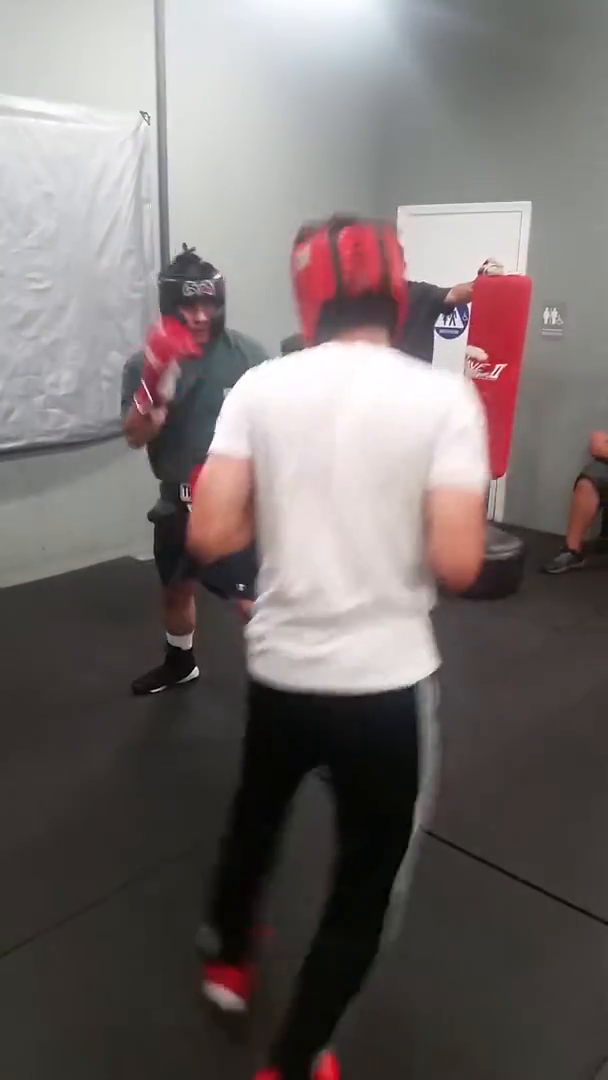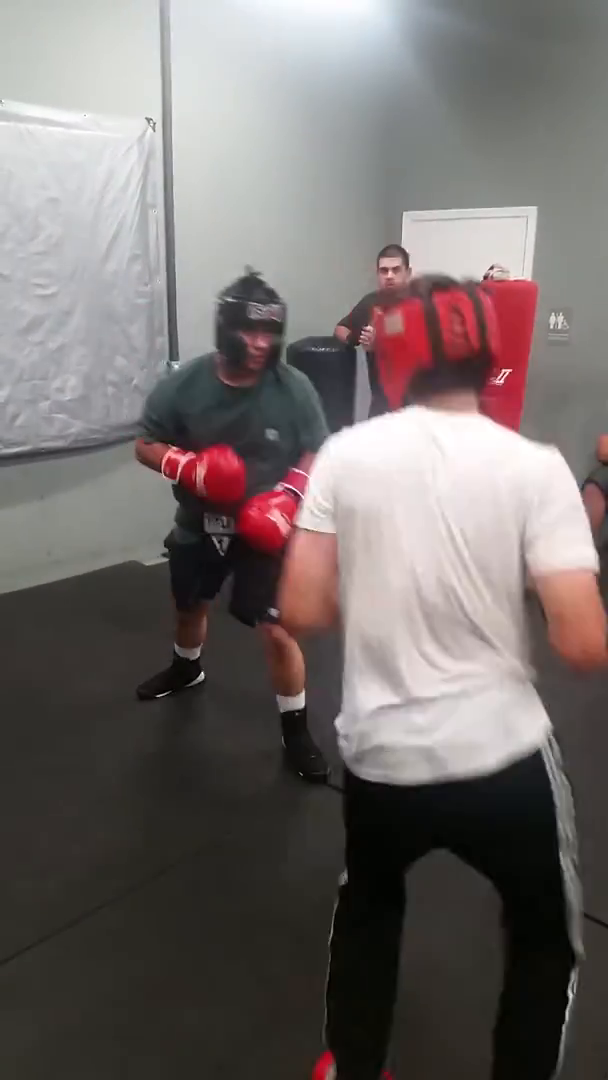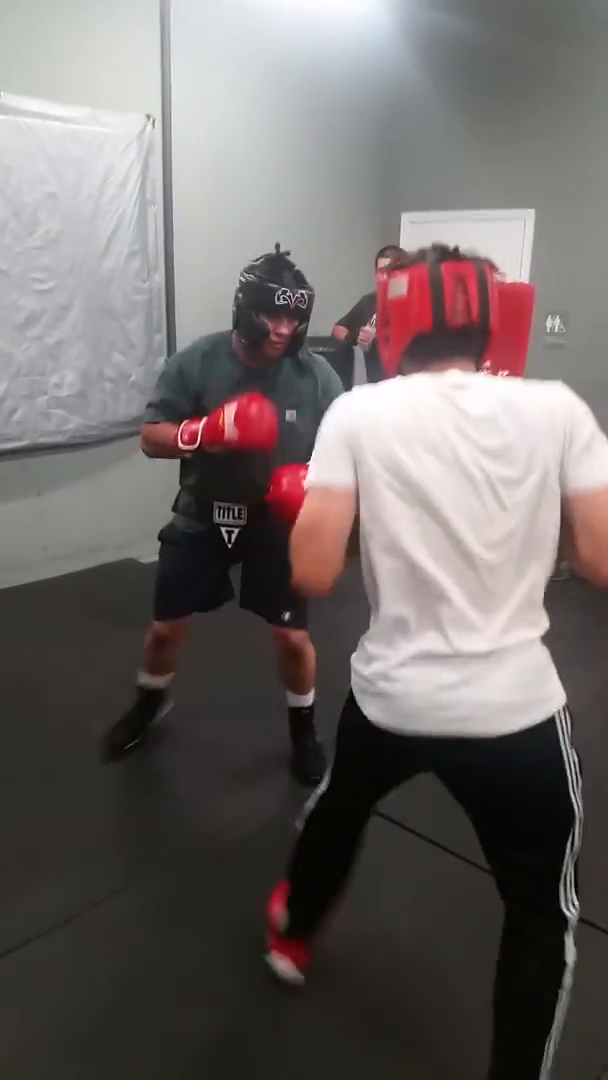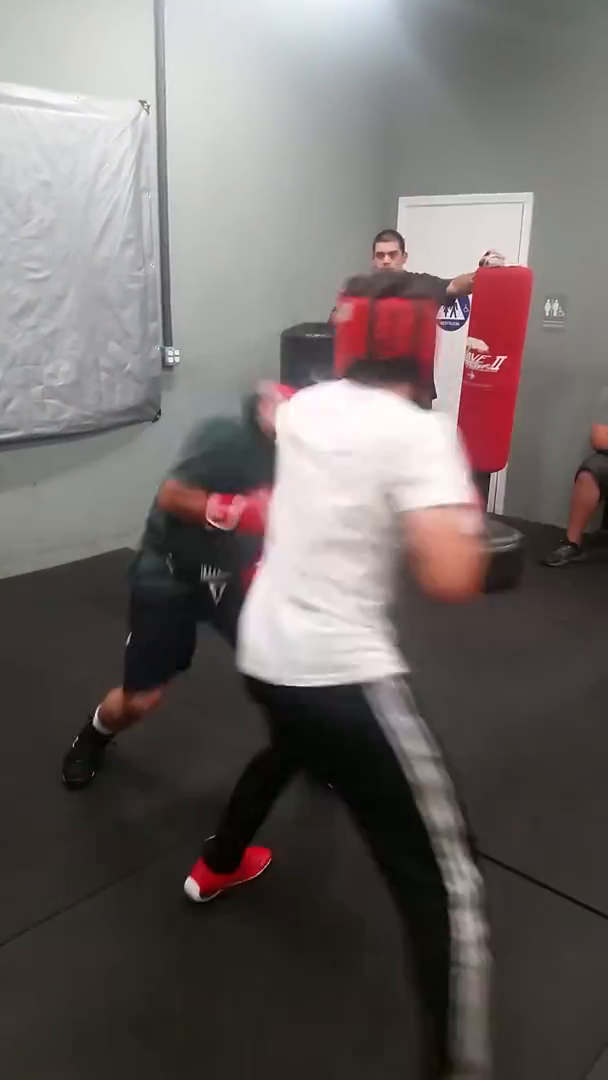
dt=0.3s
person 1, frame 1
left shoulder: (261, 387)
right shoulder: (443, 396)
left elbow: (209, 535)
right elbow: (457, 565)
right wrist: (398, 530)
left hip: (280, 669)
right hip: (387, 681)
left knee: (258, 805)
right knee: (364, 882)
left ankle: (228, 961)
person 1, frame 2
left shoulder: (345, 455)
right shoulder: (534, 469)
left elbow: (300, 610)
left hip: (378, 752)
right hip: (498, 754)
left knee: (365, 905)
person 1, frame 3
left shoulder: (358, 415)
left elbow: (312, 573)
left hip: (390, 699)
right hip: (514, 713)
left knee: (339, 805)
left ankle: (292, 935)
person 1, frame 4
left shoulder: (308, 405)
right shoulder: (422, 433)
right elbow: (450, 581)
right wrist: (466, 529)
left hip: (263, 648)
right hip: (345, 669)
left knee: (298, 741)
right knee: (441, 884)
left ankle: (217, 865)
person 2, frame 1
left shoulder: (247, 354)
right shoulder: (148, 360)
right elbow: (136, 436)
right wrist: (157, 380)
right hip: (178, 503)
left knee: (252, 602)
right knee: (176, 587)
right ankle: (179, 662)
person 2, frame 2
left shoulder: (294, 389)
right shoulder: (183, 386)
left elbow: (316, 458)
right elbow: (146, 447)
left wrist: (286, 497)
right wrist: (189, 466)
left hip: (265, 530)
right hip: (199, 524)
left knee: (277, 633)
right knee: (188, 608)
left ankle: (296, 731)
right ankle: (187, 667)
person 2, frame 3
left shoulder: (316, 375)
right shoulder: (196, 362)
right elbow: (151, 438)
right wrist: (210, 430)
left hip: (276, 521)
right hip: (202, 516)
left knee: (293, 637)
right knee: (167, 628)
left ankle: (303, 728)
right ankle: (147, 703)
person 2, frame 4
right shoulder: (218, 434)
right elbow: (171, 498)
right wrist: (241, 511)
left hip: (237, 575)
right hip: (170, 574)
right knee: (140, 699)
right ankle: (93, 736)
